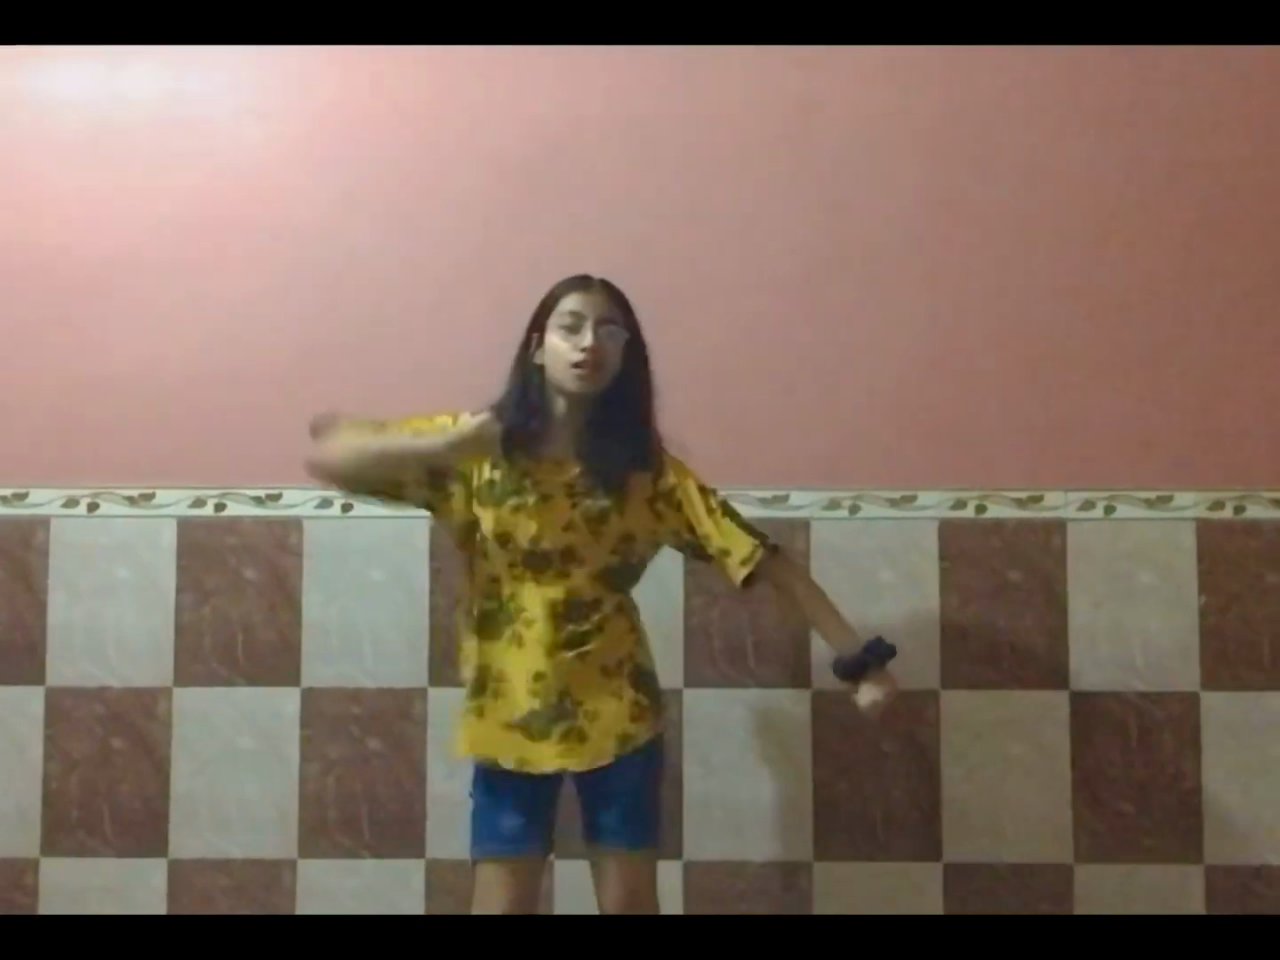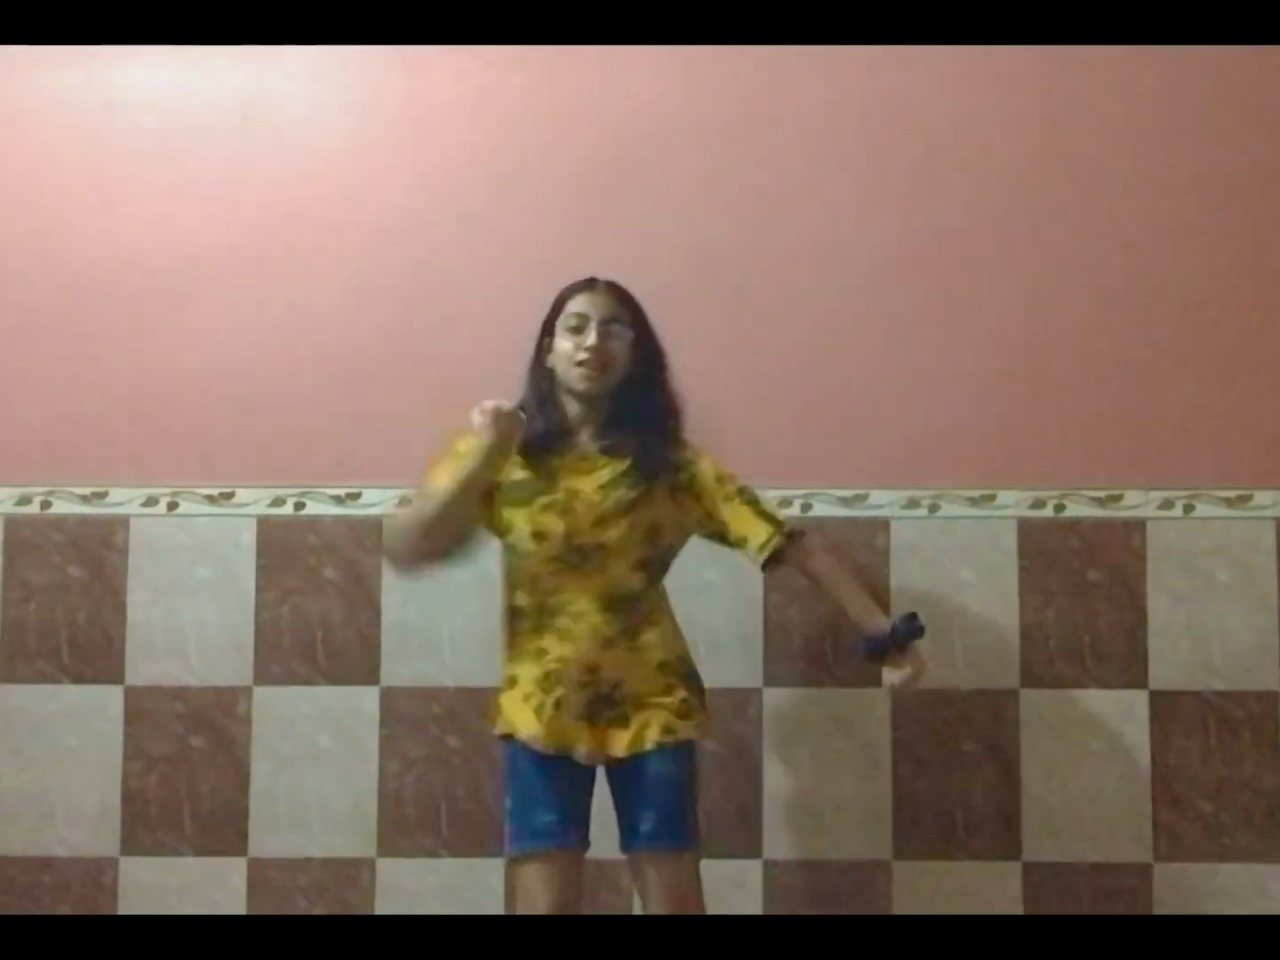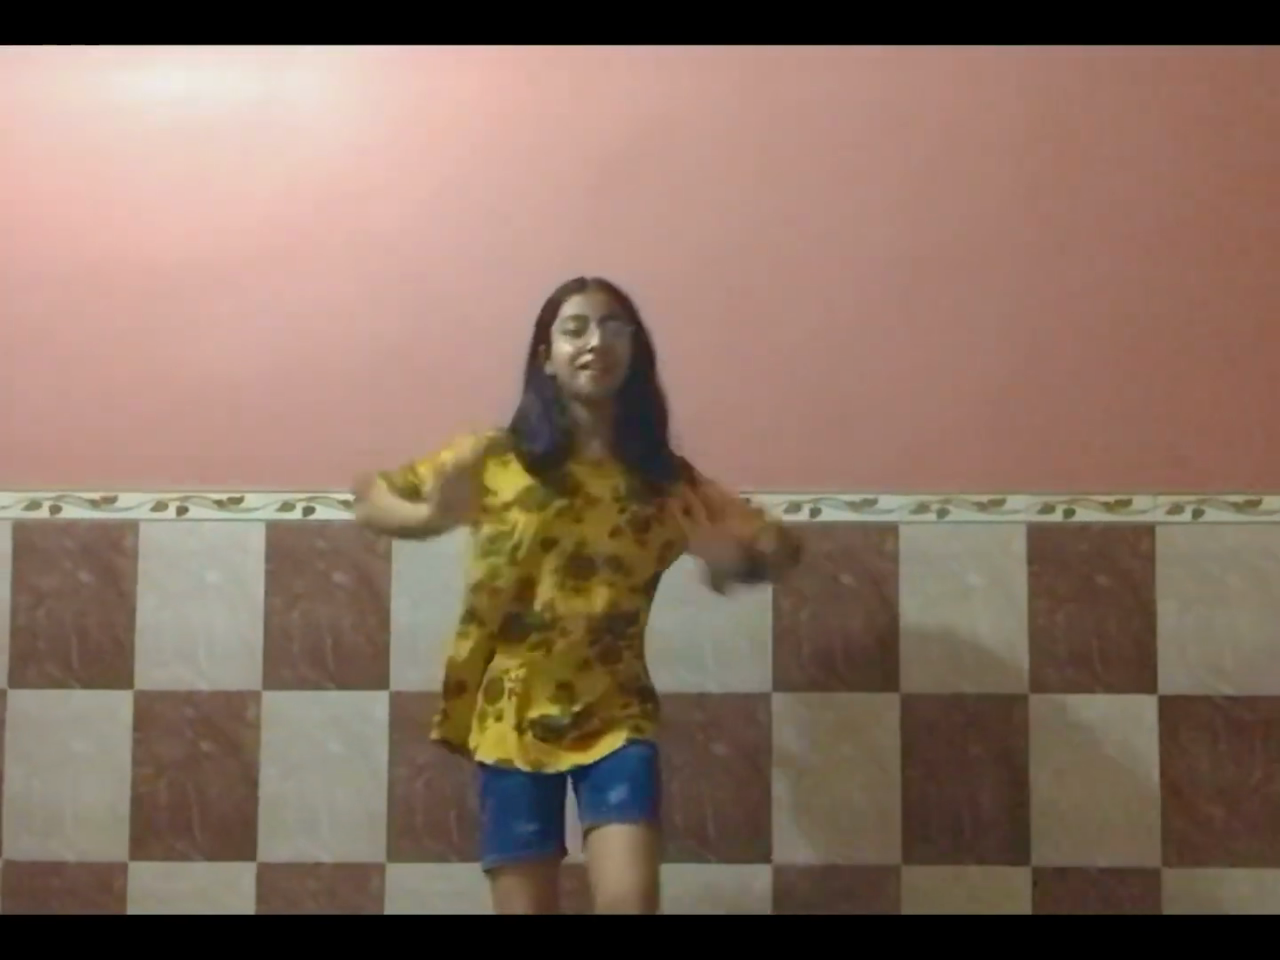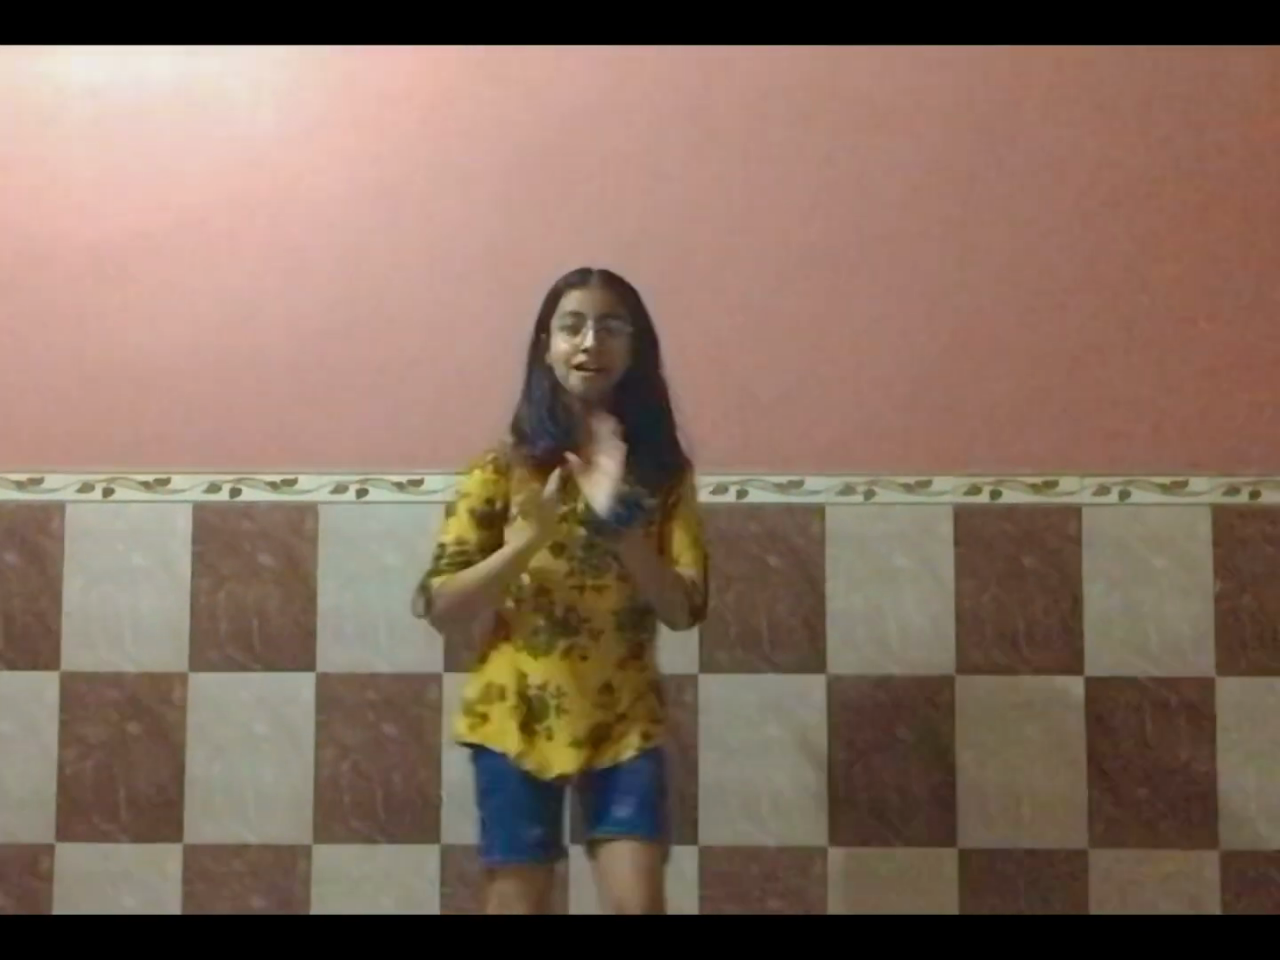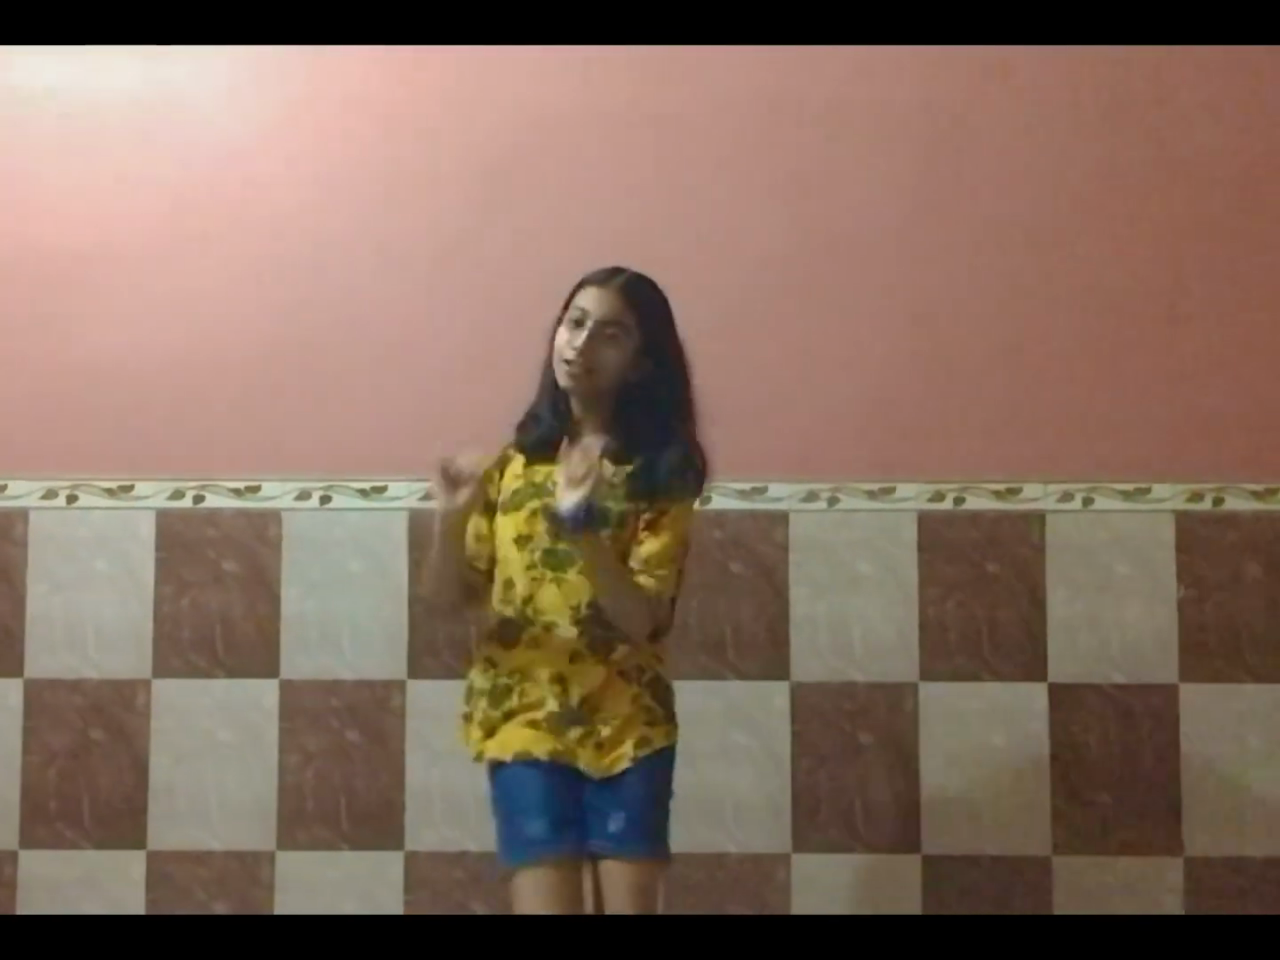
dt=0.5s
person 1, frame 1
left shoulder: (646, 470)
right shoulder: (471, 454)
left elbow: (761, 560)
right elbow: (324, 457)
left wrist: (858, 655)
right wrist: (441, 445)
left hip: (613, 715)
right hip: (504, 717)
left knee: (630, 911)
right knee: (499, 910)
person 1, frame 2
left shoulder: (671, 464)
right shoulder: (500, 454)
left elbow: (788, 541)
right elbow: (406, 548)
left wrist: (883, 635)
right wrist: (478, 464)
left hip: (652, 709)
right hip: (543, 710)
left knee: (673, 910)
right knee: (542, 910)
person 1, frame 3
left shoulder: (664, 476)
right shoulder: (495, 458)
left elbow: (767, 542)
right elbow: (370, 496)
left wrist: (736, 557)
right wrist: (431, 516)
left hip: (614, 719)
right hip: (508, 717)
left knee: (630, 905)
right knee: (523, 919)
person 1, frame 4
left shoulder: (661, 468)
right shoulder: (503, 469)
left elbow: (685, 610)
right elbow: (439, 608)
left wrist: (618, 516)
right wrist: (525, 542)
left hip: (626, 722)
right hip: (522, 719)
left knee: (638, 914)
right knee: (517, 913)
person 1, frame 5
left shoulder: (664, 472)
right shoulder: (509, 466)
left elbow: (641, 621)
right elbow: (451, 595)
left wrist: (584, 526)
right wrist: (449, 517)
left hip: (627, 721)
right hip: (525, 720)
left knee: (629, 917)
right knee: (545, 917)
